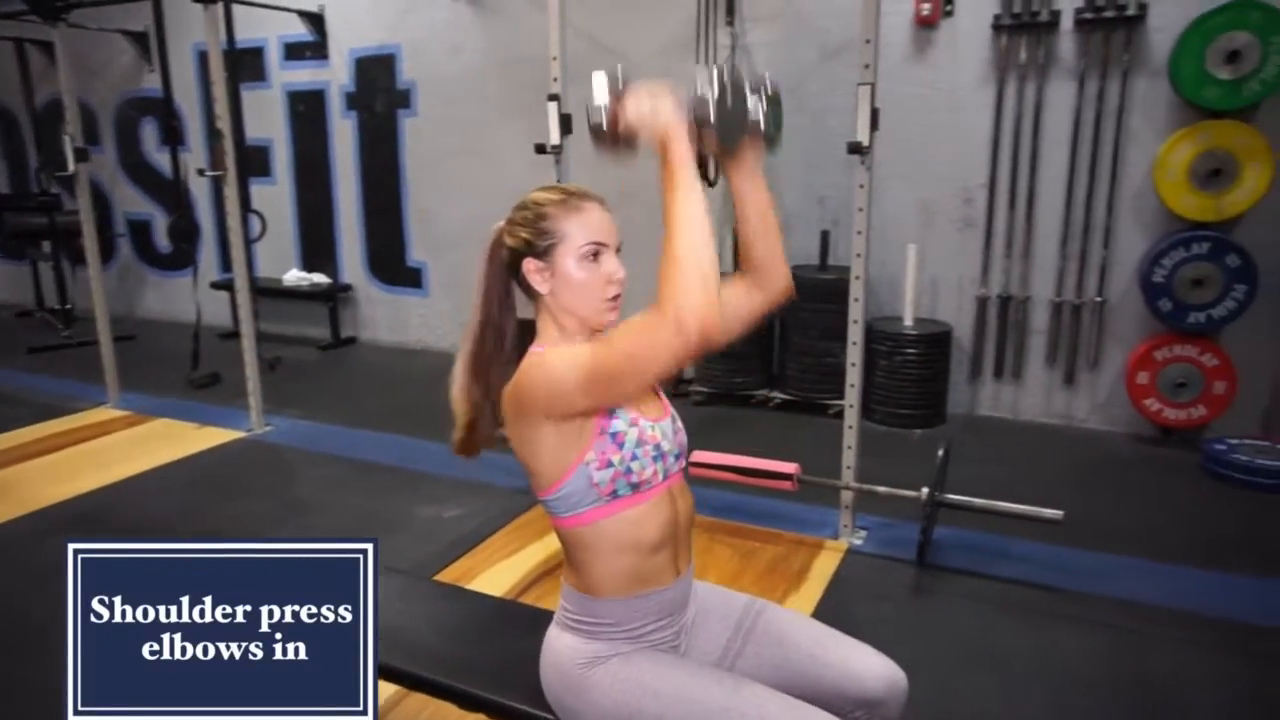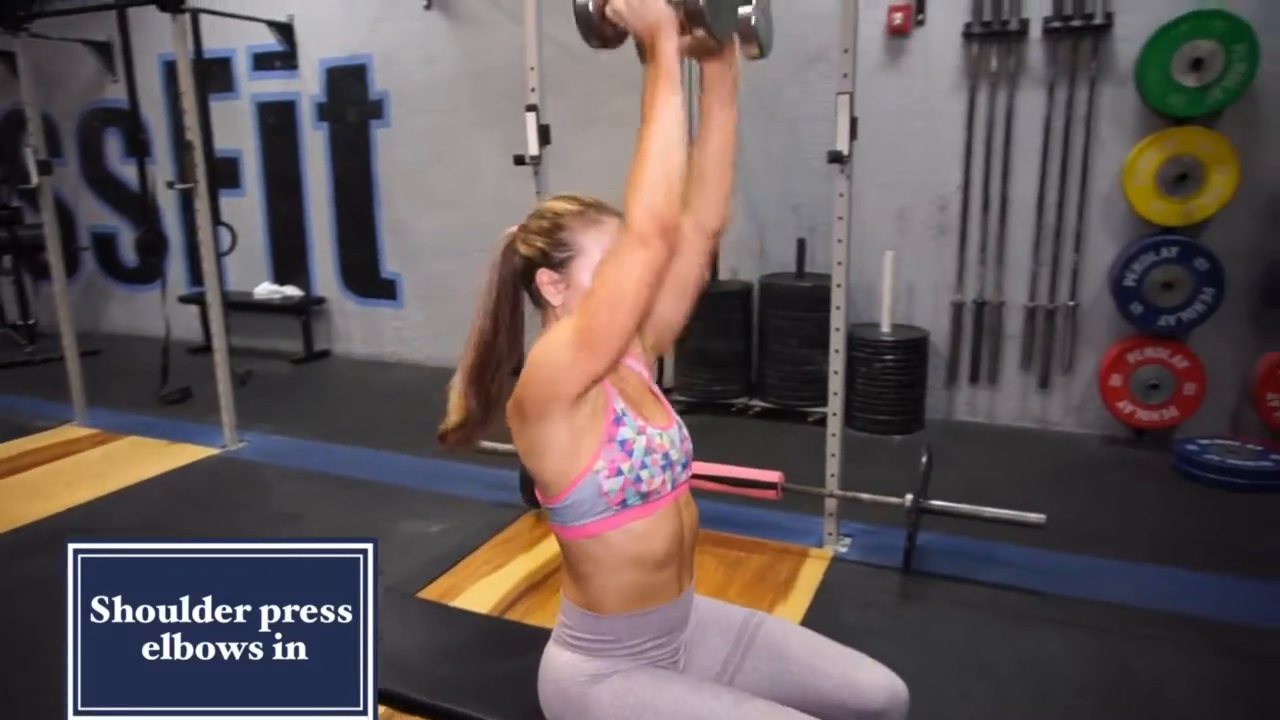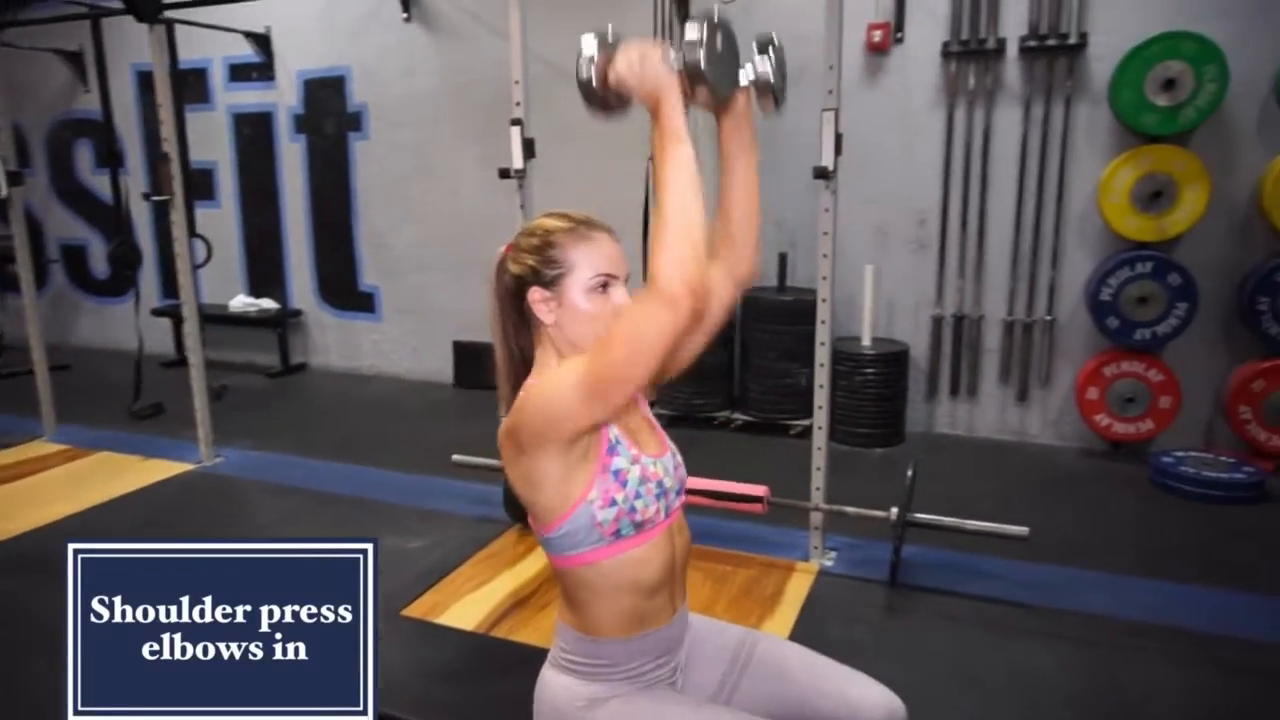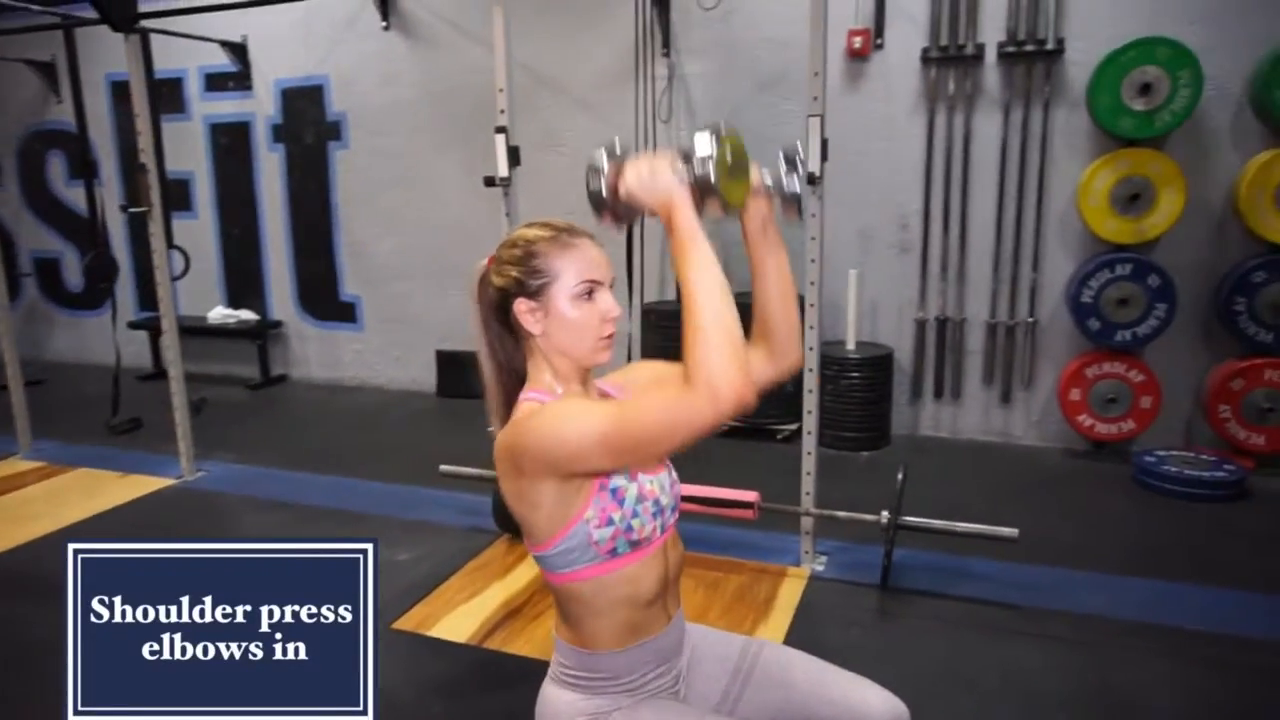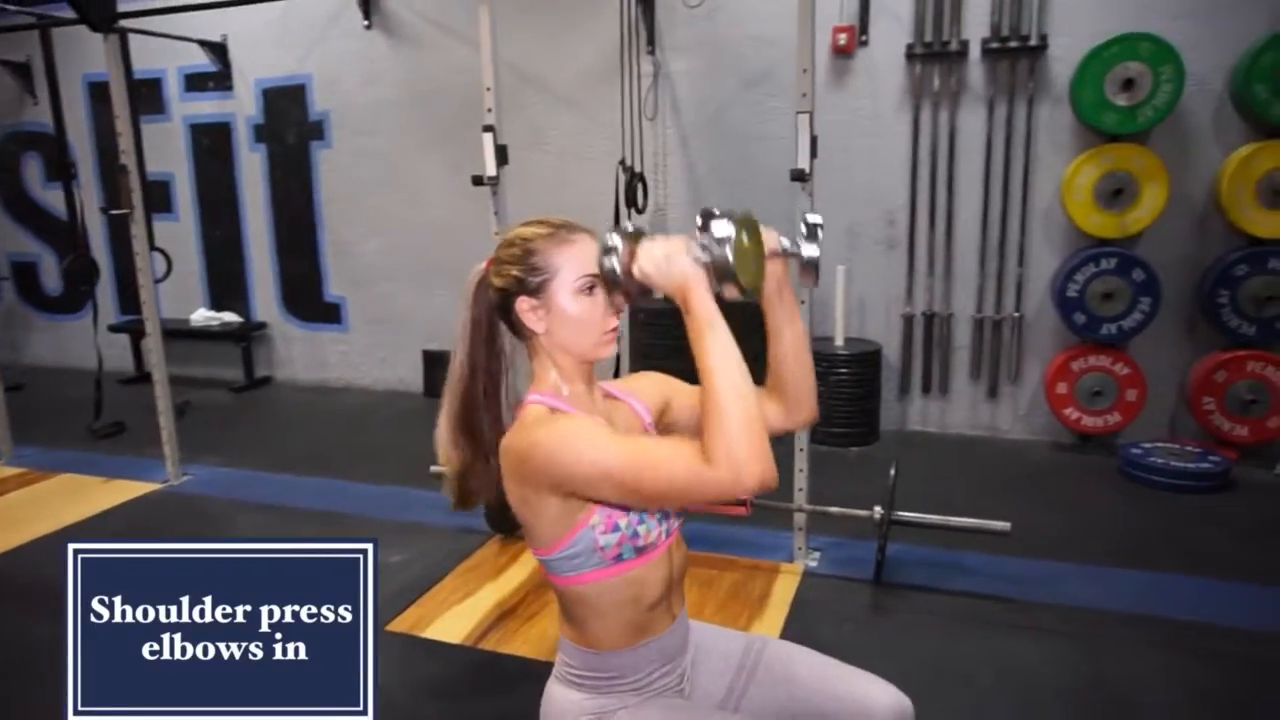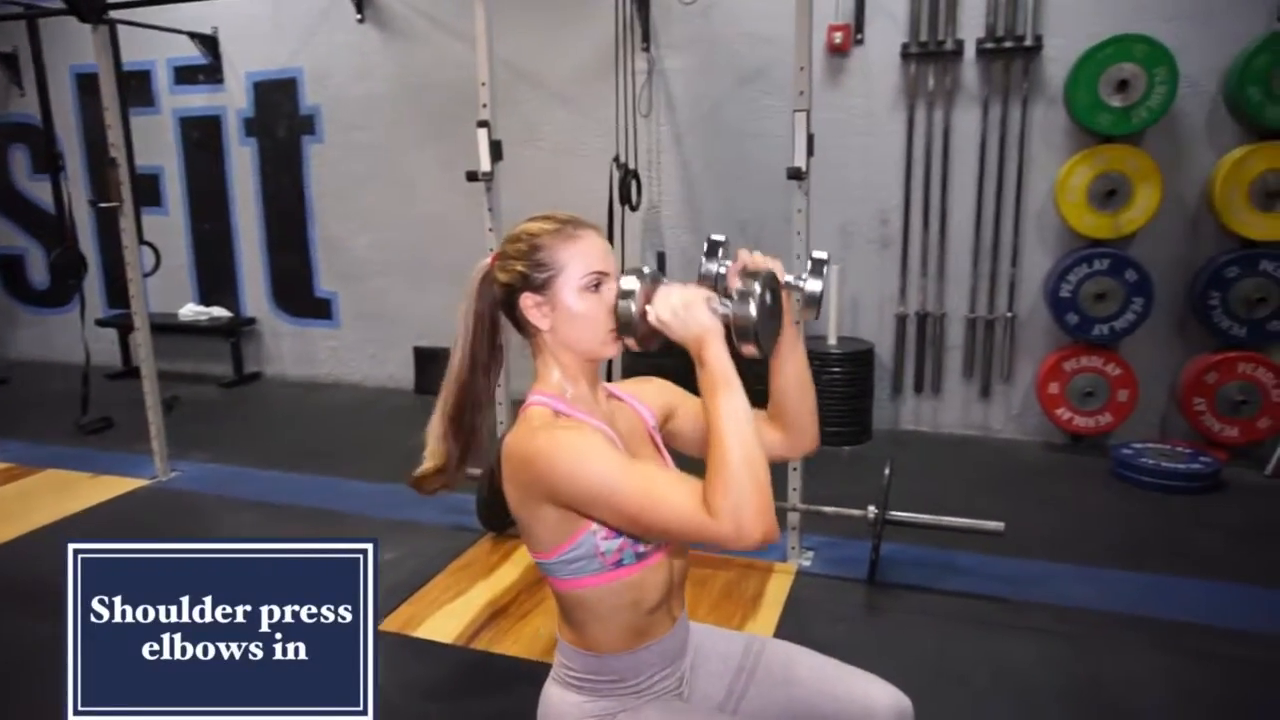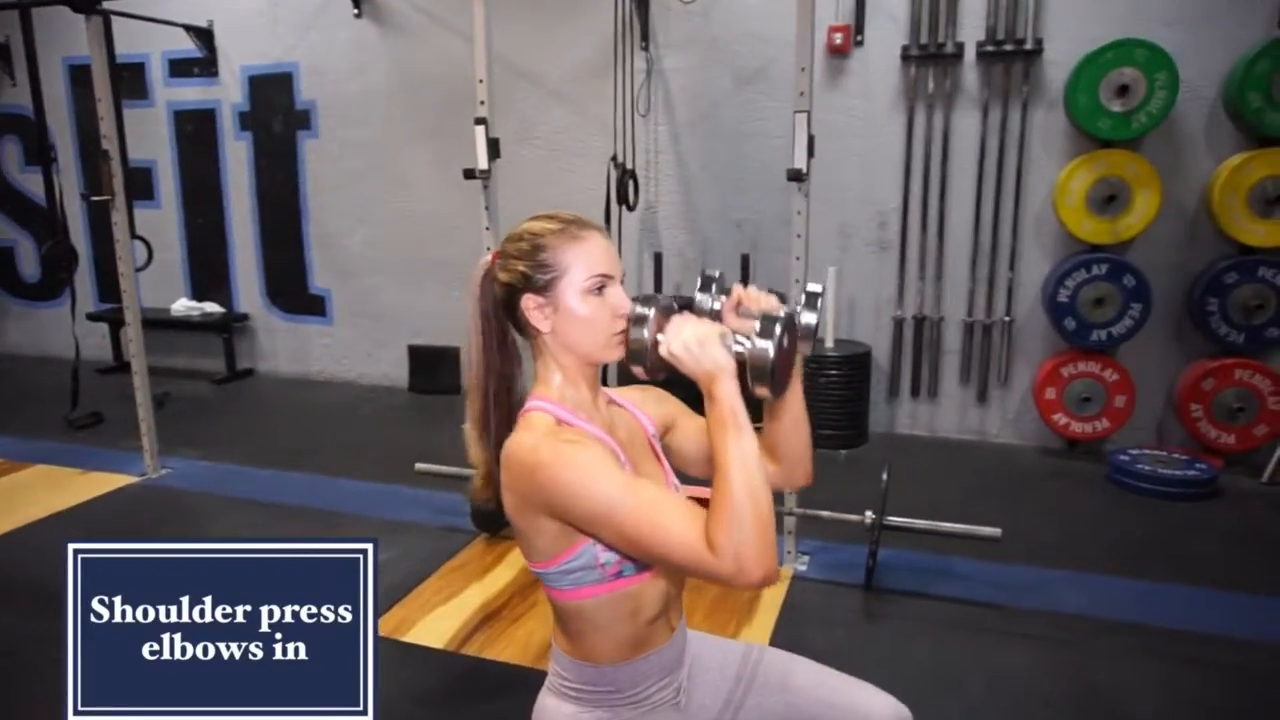
dt=0.2s
person 1, frame 1
left shoulder: (626, 363)
right shoulder: (538, 384)
left elbow: (768, 286)
right elbow: (691, 321)
left wrist: (742, 162)
right wrist: (675, 154)
left hip: (688, 614)
right hip: (609, 655)
person 1, frame 2
left shoulder: (627, 359)
right shoulder: (549, 387)
left elbow: (703, 220)
right elbow: (650, 229)
left wrist: (720, 70)
left hip: (688, 629)
person 1, frame 3
left shoulder: (622, 384)
right shoulder: (542, 414)
left elbow: (733, 267)
right elbow: (681, 290)
left wrist: (737, 121)
right wrist: (665, 105)
left hip: (681, 648)
person 1, frame 4
left shoulder: (624, 390)
right shoulder: (536, 436)
left elbow: (777, 358)
right elbow: (721, 392)
left wrist: (758, 222)
right wrist: (677, 213)
left hip: (682, 657)
person 1, frame 5
left shoulder: (638, 395)
right shoulder: (541, 441)
left elbow: (792, 409)
right elbow: (744, 471)
left wrist: (775, 286)
right wrist: (692, 293)
left hip: (688, 655)
person 1, frame 6
left shoulder: (642, 399)
right shoulder: (544, 443)
left elbow: (796, 438)
right elbow: (746, 523)
left wrist: (777, 316)
right wrist: (707, 343)
left hip: (686, 653)
person 1, frame 7
left shoulder: (638, 408)
right shoulder: (545, 453)
left elbow: (789, 471)
right elbow: (747, 562)
right wrist: (718, 380)
left hip: (682, 661)
